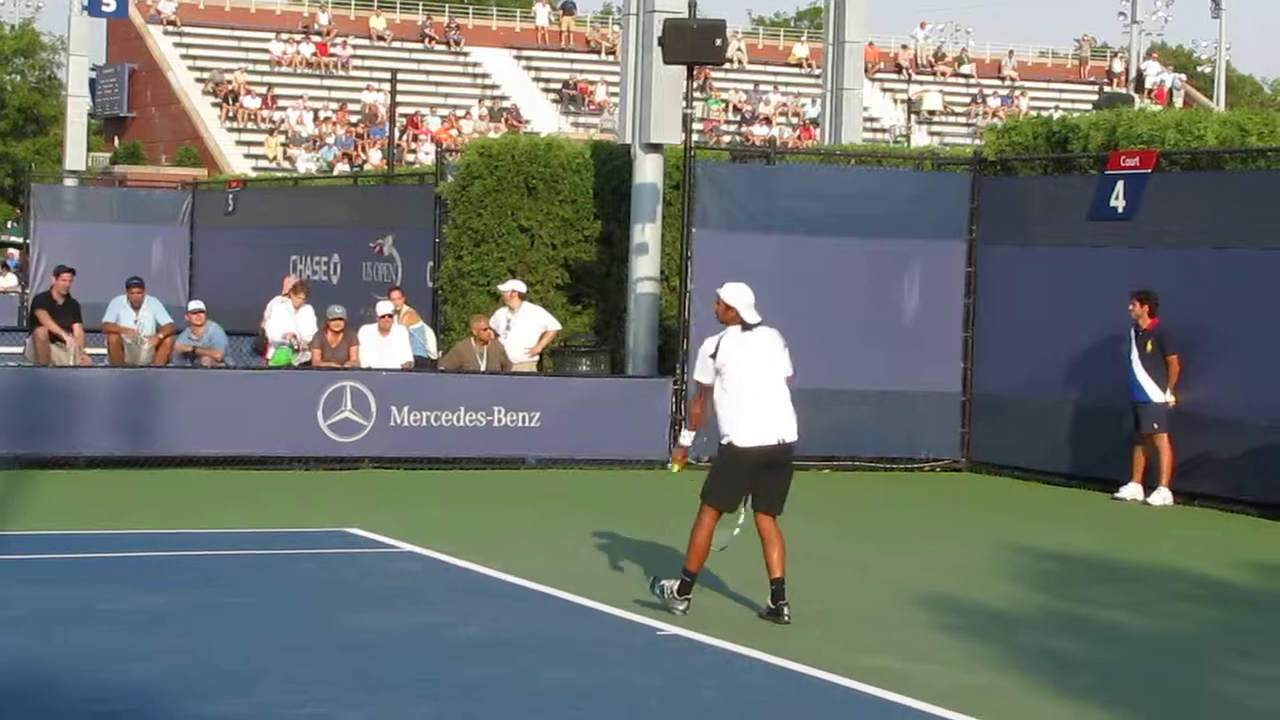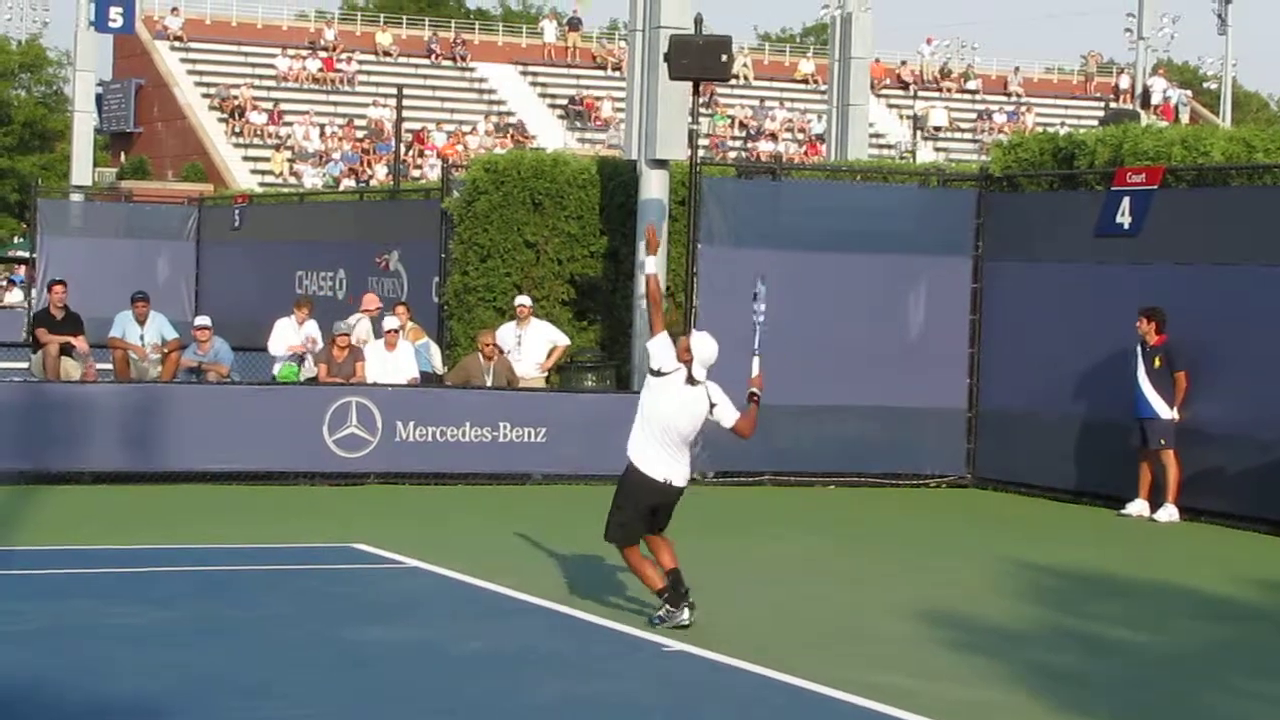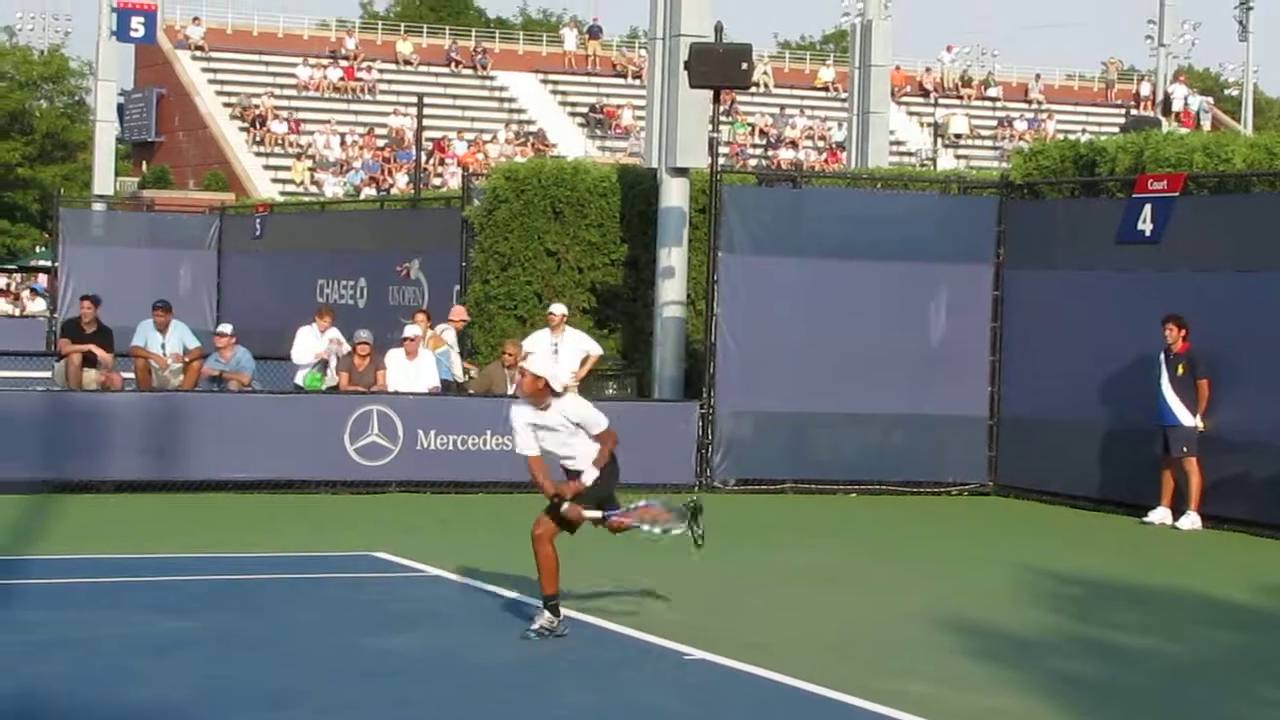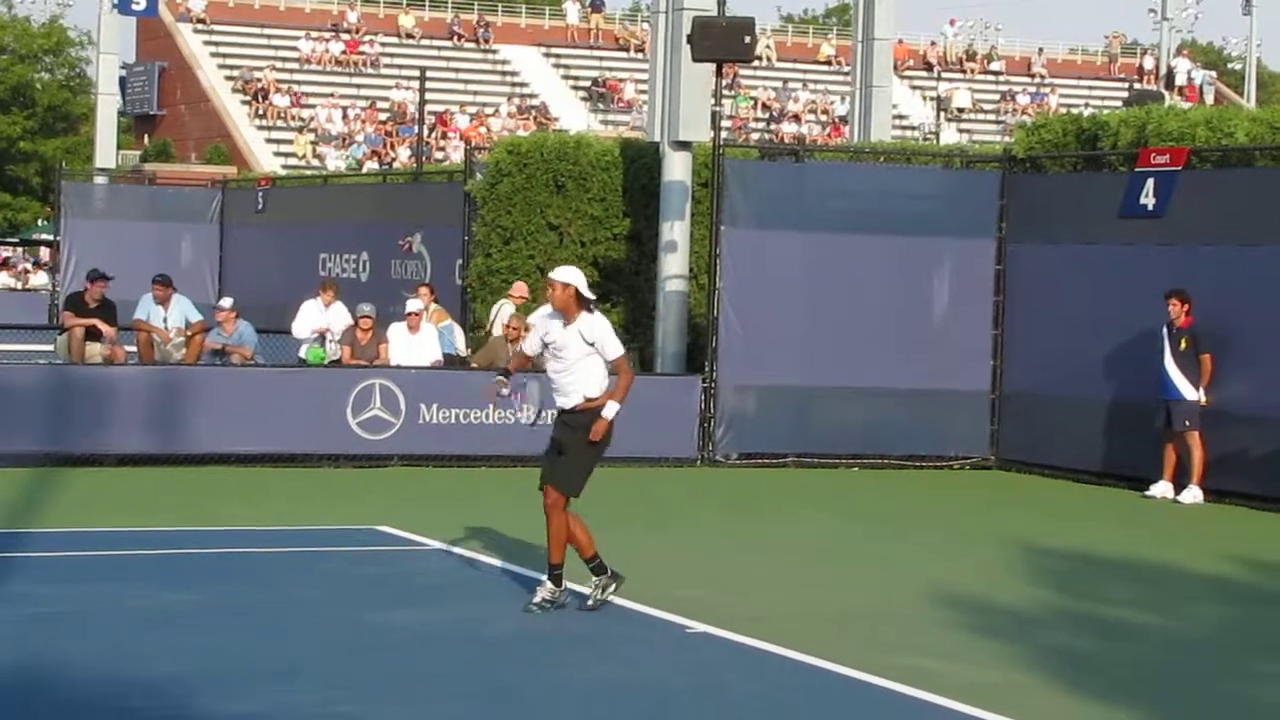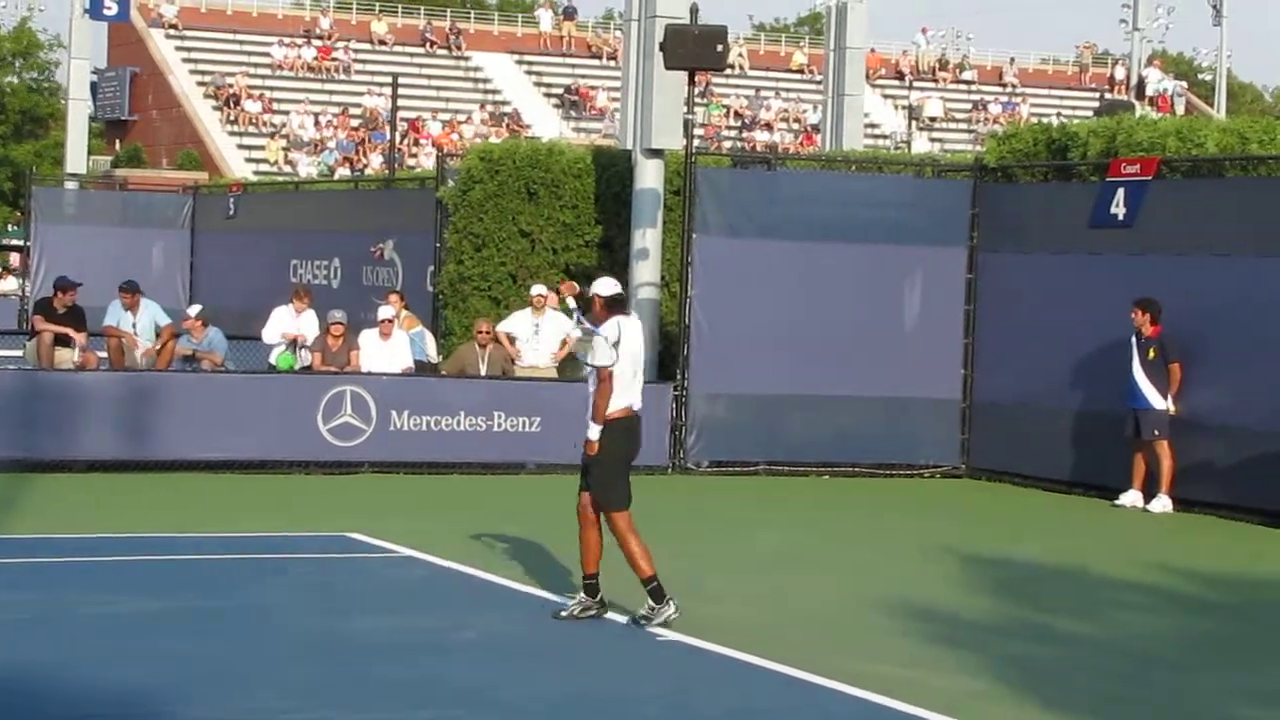
dt=0.7s
person 1, frame 1
left shoulder: (715, 346)
right shoulder: (774, 338)
left elbow: (700, 399)
right elbow: (784, 387)
left wrist: (684, 441)
left hip: (743, 443)
right hip: (782, 442)
left knee: (708, 513)
right knee: (766, 519)
left ankle: (682, 592)
right ankle: (779, 602)
person 1, frame 2
left shoulder: (665, 368)
right shoulder: (710, 393)
left elbow: (655, 309)
right elbow: (746, 430)
left wrist: (651, 257)
right wrist: (755, 395)
left hip: (642, 476)
right hip: (675, 482)
left knee: (628, 546)
right knee: (654, 536)
left ankle: (675, 604)
right ankle: (678, 590)
person 1, frame 3
left shoulder: (573, 406)
right shoulder: (520, 411)
left elbow: (610, 439)
right elbow: (535, 465)
left wrist: (585, 480)
right wrist: (560, 502)
left hip: (596, 472)
right hip: (576, 474)
left knee: (542, 532)
right knee: (615, 523)
left ankle: (552, 615)
person 1, frame 4
left shoulder: (595, 327)
right shoulder: (548, 323)
left elbow: (626, 372)
right elbow: (524, 355)
left wrist: (608, 415)
right wrist: (505, 376)
left hip: (589, 423)
right hip: (565, 421)
left knee: (553, 501)
right knee: (558, 505)
left ankle: (554, 586)
right ankle: (603, 576)
person 1, frame 5
left shoulder: (605, 331)
right shoulder: (630, 322)
left elbow: (605, 385)
left wrist: (593, 433)
right wrist: (573, 297)
left hip: (612, 431)
right hip: (623, 427)
left knee: (619, 522)
right knee: (587, 509)
left ankle: (660, 601)
right ankle: (591, 596)
person 2, frame 1
left shoulder: (1159, 333)
right shoulder: (1134, 332)
left elbow: (1174, 366)
left wrist: (1168, 392)
right wrist: (1135, 390)
left hip: (1155, 398)
right hip: (1138, 396)
left knee: (1160, 440)
right knee: (1139, 440)
left ankle: (1164, 491)
right ankle: (1136, 486)
person 2, frame 2
left shoulder: (1167, 349)
right shoulder: (1140, 348)
left elbow: (1181, 382)
left wrist: (1174, 409)
right wrist: (1141, 405)
left hip: (1161, 414)
right hip: (1143, 413)
left knee: (1167, 457)
right knee: (1145, 457)
left ankle: (1170, 507)
right ankle: (1142, 503)
person 2, frame 3
left shoulder: (1191, 357)
right shoulder: (1164, 356)
left elbow: (1204, 388)
left wrist: (1197, 416)
right wrist: (1165, 412)
left hip: (1184, 421)
right hip: (1167, 420)
left knee: (1190, 464)
right knee: (1167, 464)
left ankle: (1193, 515)
right ankle: (1164, 510)
person 2, frame 4
left shoulder: (1193, 331)
right shoulder: (1167, 330)
left elbow: (1206, 362)
left wrist: (1200, 390)
right wrist: (1167, 385)
left hip: (1187, 395)
right hip: (1169, 394)
left knee: (1192, 438)
right knee: (1169, 438)
left ankle: (1195, 488)
right ankle: (1166, 484)
person 2, frame 5
left shoulder: (1161, 340)
right shoulder: (1135, 338)
left elbow: (1175, 371)
left wrist: (1169, 399)
right wrist: (1136, 395)
left hip: (1155, 404)
right hip: (1137, 403)
left knee: (1161, 447)
right knee: (1139, 447)
left ankle: (1164, 498)
right ankle: (1136, 493)
